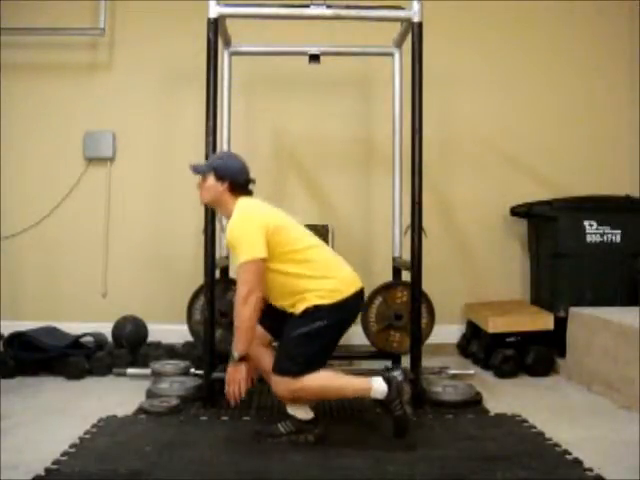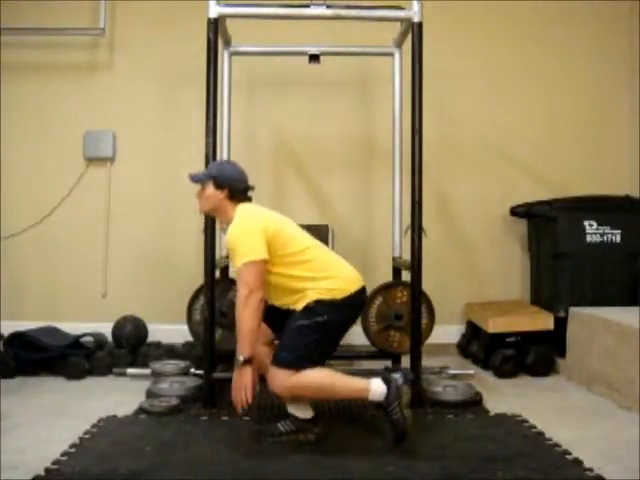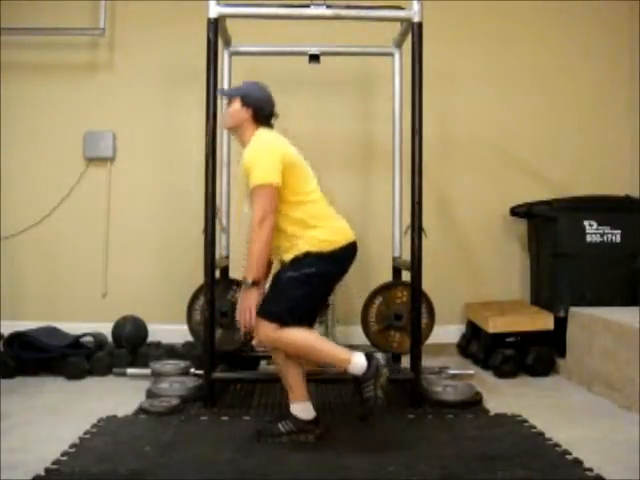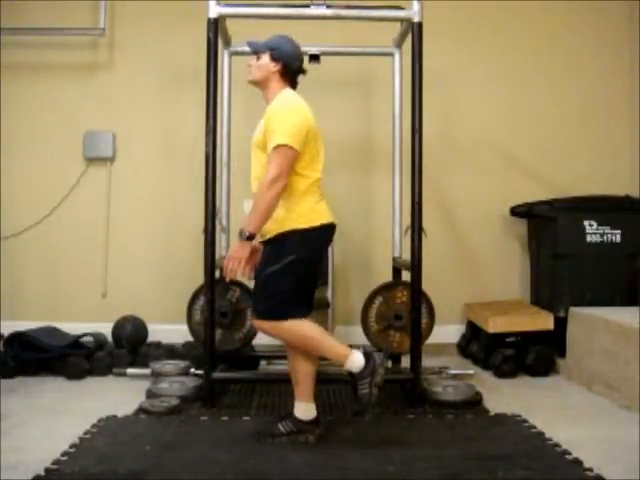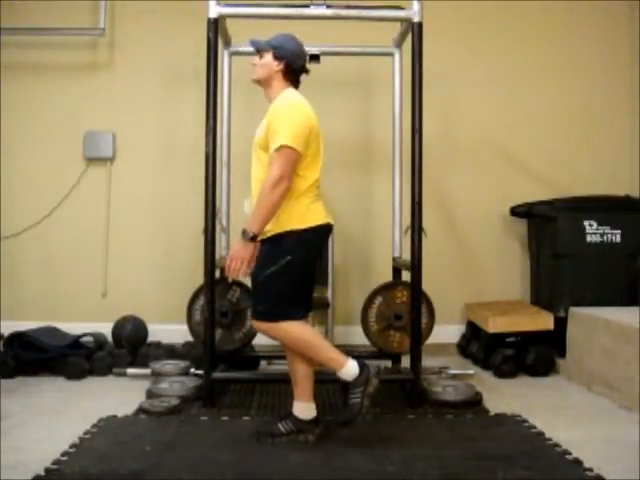
dt=0.4s
person 1, frame 1
left shoulder: (243, 222)
right shoulder: (249, 213)
left elbow: (248, 295)
right elbow: (257, 291)
left wrist: (238, 360)
right wrist: (244, 352)
left hip: (331, 296)
right hip: (320, 290)
left knee: (285, 383)
right knee: (253, 337)
left ankle: (385, 387)
right ankle: (302, 418)
person 1, frame 2
left shoulder: (243, 227)
right shoulder: (249, 219)
left elbow: (250, 297)
right elbow: (256, 294)
left wrist: (243, 364)
right wrist: (248, 358)
left hip: (334, 294)
right hip: (325, 289)
left knee: (283, 378)
right knee: (255, 339)
left ankle: (382, 390)
right ankle: (302, 417)
person 1, frame 3
left shoulder: (261, 149)
right shoulder: (265, 147)
left elbow: (264, 222)
right elbow: (272, 221)
left wrist: (251, 284)
right wrist: (261, 281)
left hip: (321, 248)
right hip: (315, 246)
left knee: (269, 328)
right knee: (282, 329)
left ankle: (361, 365)
right ankle: (303, 417)
person 1, frame 4
left shoulder: (286, 107)
right shoulder: (281, 109)
left elbow: (276, 179)
left wrist: (245, 236)
right wrist: (259, 239)
left hip: (298, 229)
right hip: (295, 228)
left knee: (270, 319)
right knee: (290, 322)
left ankle: (360, 362)
right ankle: (305, 417)
person 1, frame 5
left shoulder: (288, 108)
right shoulder: (283, 109)
left elbow: (278, 180)
left wrist: (247, 236)
right wrist: (257, 239)
left hip: (294, 231)
right hip: (293, 229)
left knee: (270, 319)
right knee: (288, 322)
left ankle: (354, 372)
right ankle: (304, 416)
